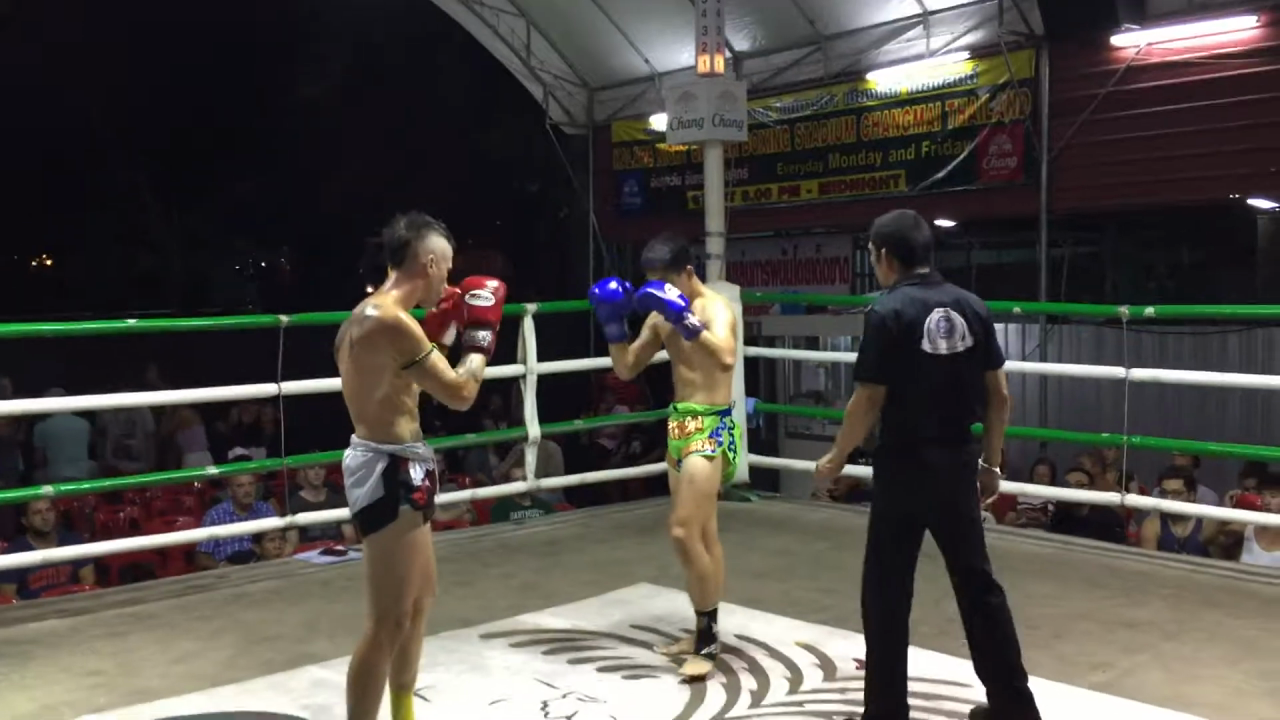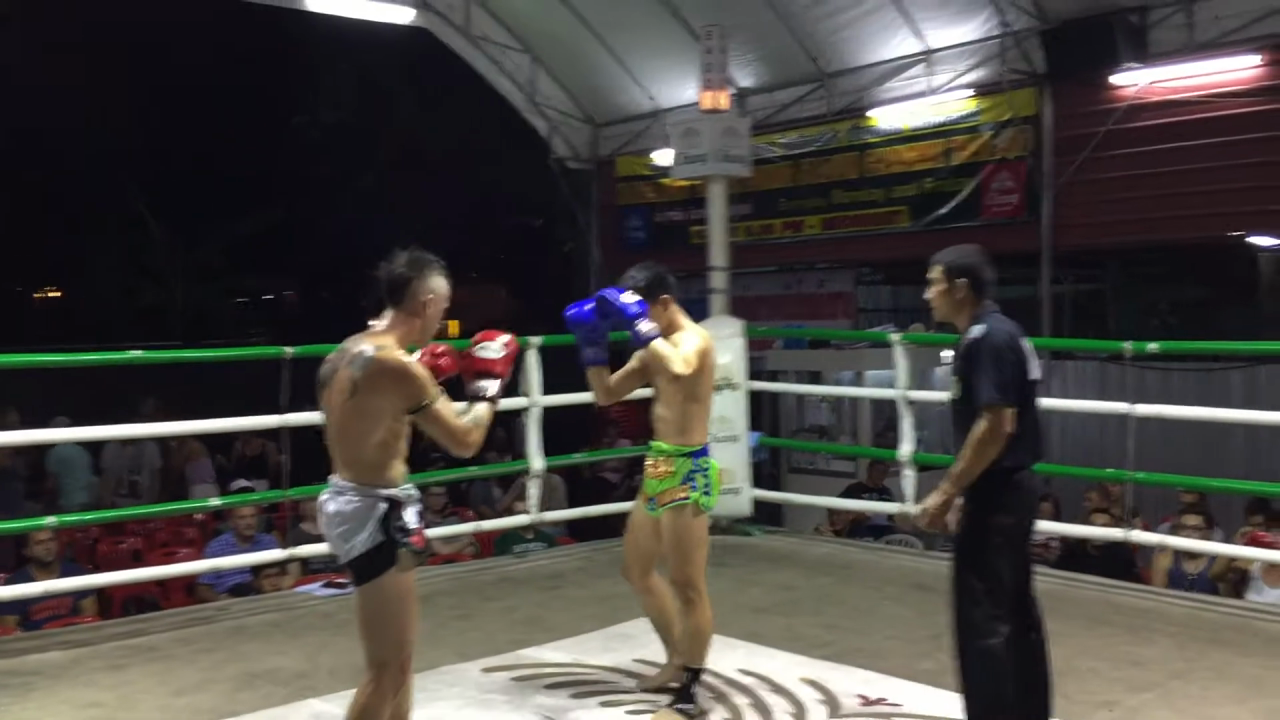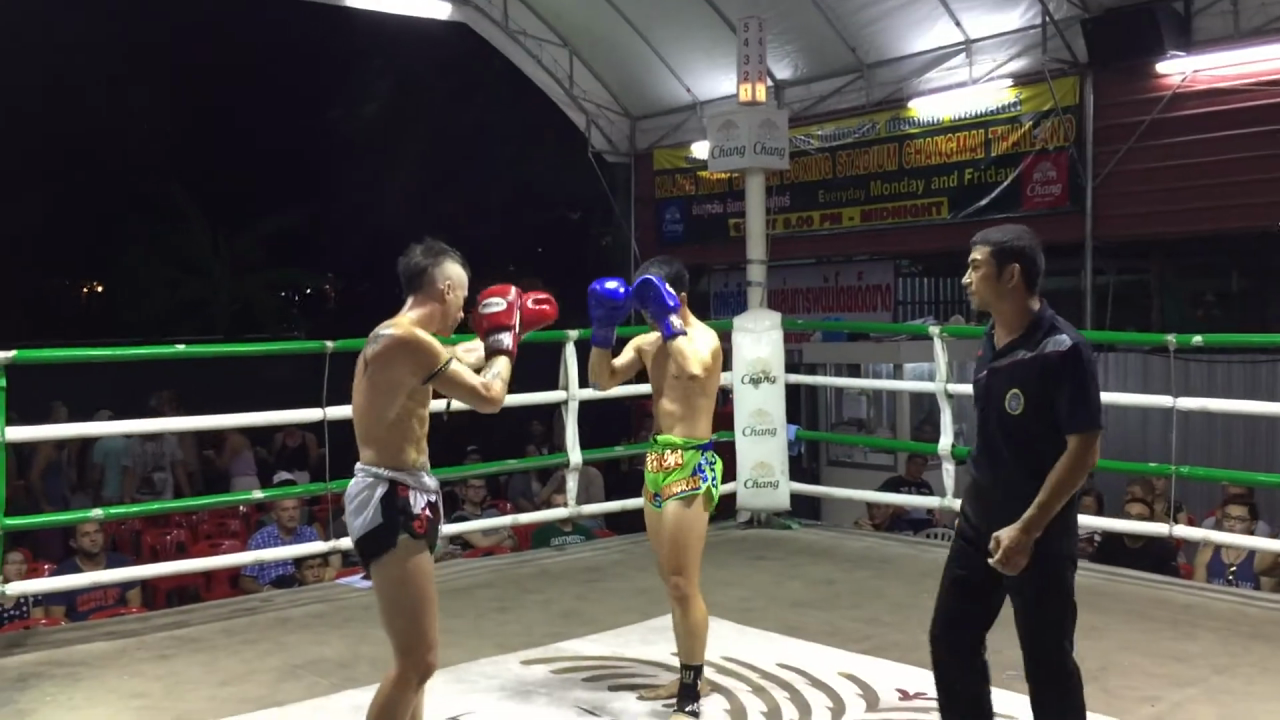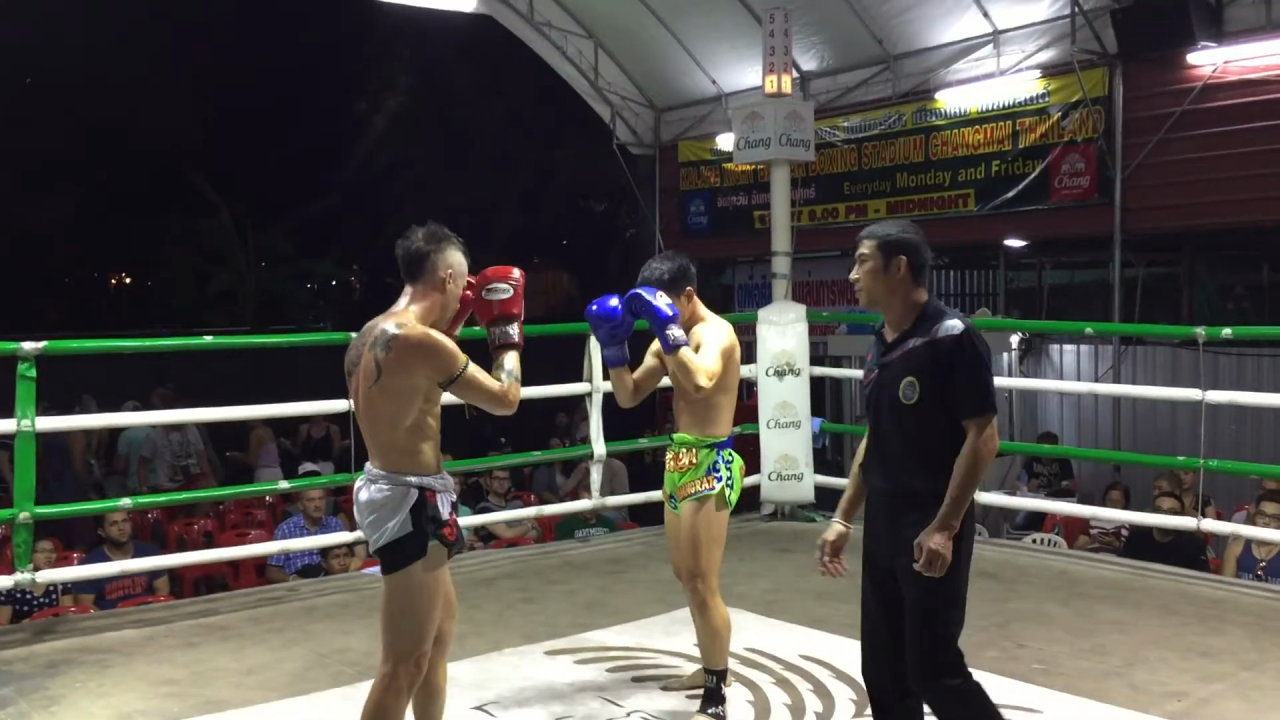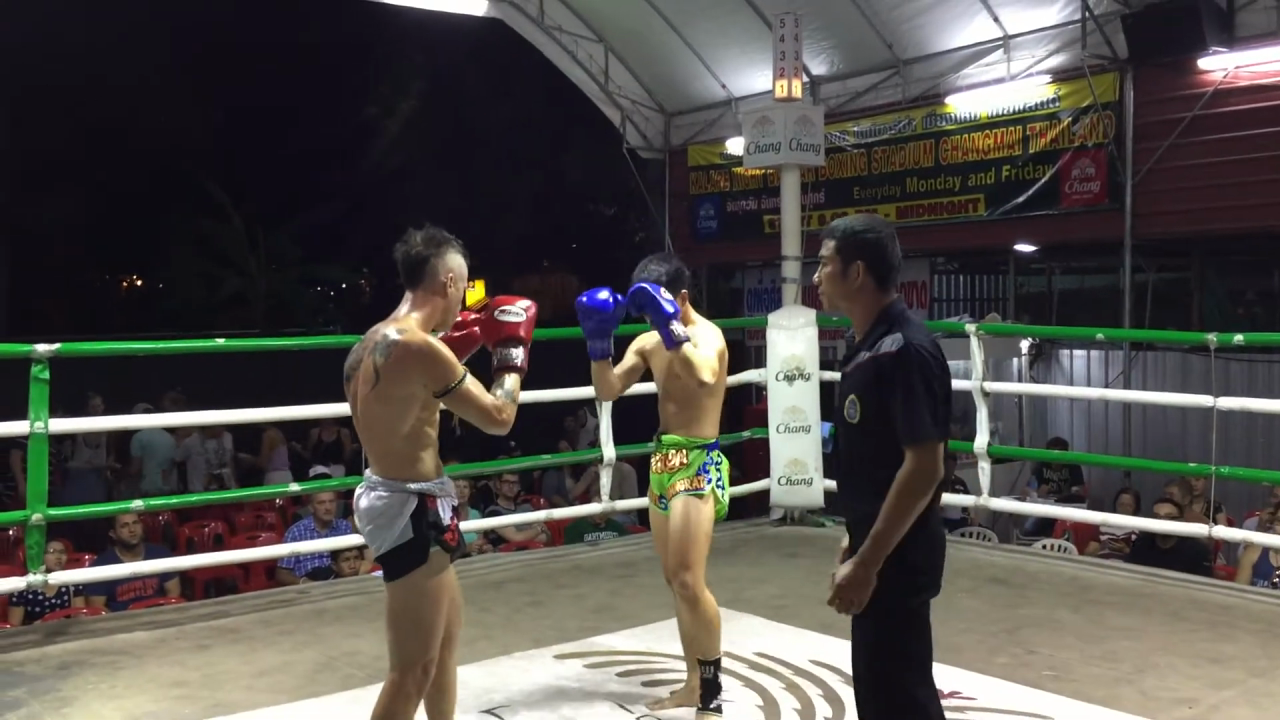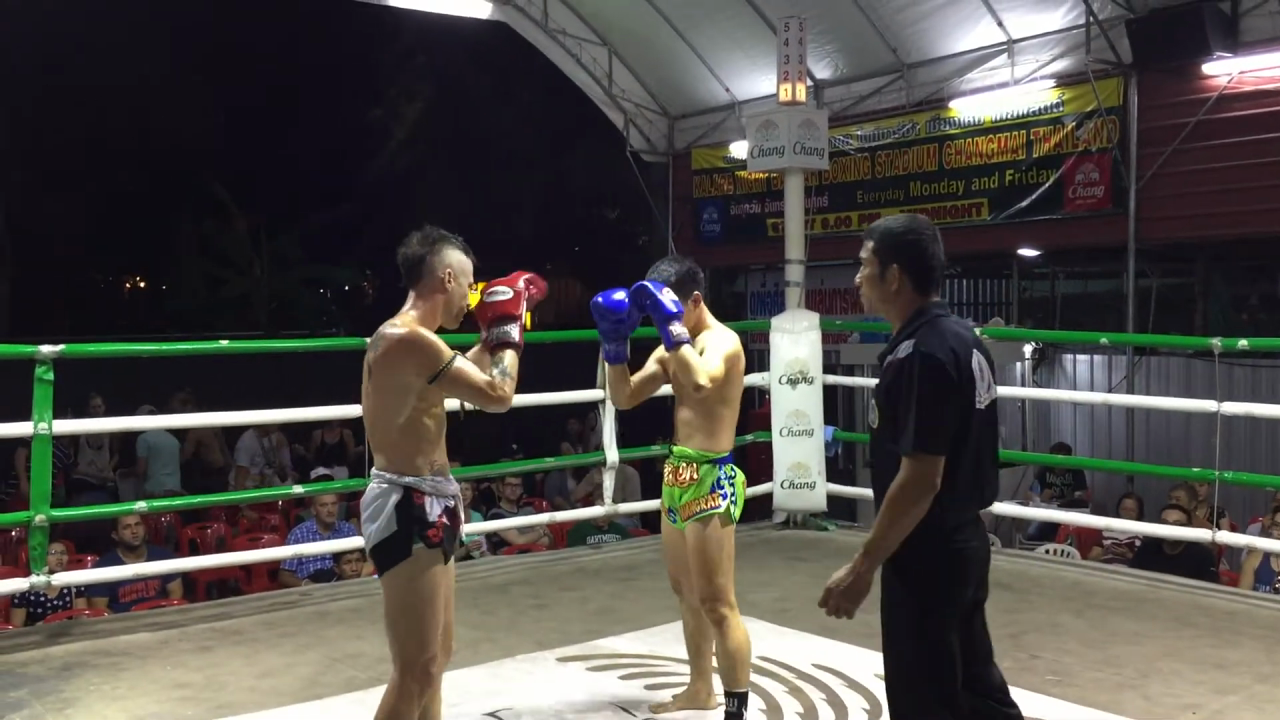
dt=0.7s
person 1, frame 1
left shoulder: (887, 313)
right shoulder: (970, 306)
left elbow: (868, 402)
right elbow: (998, 394)
left wrist: (836, 457)
right wrist: (990, 460)
left hip: (906, 464)
right hip: (956, 460)
left knee: (887, 589)
right knee: (975, 578)
person 1, frame 2
left shoulder: (985, 337)
right shoulder: (1005, 333)
left elbow: (996, 424)
left wrist: (946, 492)
right wrist: (961, 488)
left hip: (995, 495)
right hip: (1016, 489)
left knee: (982, 623)
right knee: (1018, 615)
person 1, frame 3
left shoulder: (1062, 349)
right shoulder: (989, 341)
left elbow: (1083, 451)
left wrist: (1027, 529)
left hip: (1040, 525)
right hip: (981, 516)
left knee: (1047, 655)
right knee: (950, 637)
person 1, frame 4
left shoulder: (953, 338)
right shoulder: (882, 344)
left elbow: (982, 438)
left wrist: (945, 527)
right wrist: (842, 518)
left hip: (930, 533)
right hip: (882, 526)
left knee: (933, 667)
right knee: (884, 666)
person 1, frame 5
left shoulder: (903, 350)
right shoulder: (873, 342)
left elbow: (923, 467)
left wrist: (866, 561)
left hip: (898, 548)
right hip: (883, 541)
right knee: (881, 679)
person 1, frame 6
left shoulder: (920, 355)
right shoulder: (959, 338)
left elbow: (920, 479)
left wrist: (861, 568)
left hip: (926, 555)
right hip: (961, 542)
person 2, frame 1
left shoulder: (367, 315)
right shoulder: (392, 322)
right elbow: (460, 394)
left wrist: (441, 329)
right wrist: (482, 331)
left hip: (394, 468)
right hip: (390, 472)
left knee: (420, 597)
right knee: (390, 622)
person 2, frame 2
left shoulder: (346, 353)
right shoulder: (394, 365)
right elbow: (465, 441)
right wrist: (489, 383)
left hip: (348, 501)
right hip: (377, 514)
left knee: (397, 649)
right knee: (389, 667)
person 2, frame 3
left shoulder: (393, 338)
right shoulder: (408, 340)
left elbow: (464, 359)
right elbow: (488, 397)
left wrist: (516, 324)
right wrist: (503, 335)
left hip: (395, 497)
right hip: (393, 502)
left knee: (417, 648)
right knee: (417, 659)
person 2, frame 4
left shoulder: (372, 334)
right shoulder: (419, 340)
right elbow: (505, 399)
left wrist: (452, 322)
right wrist: (506, 325)
left hip: (388, 489)
right hip: (411, 501)
left knee: (441, 625)
right knee: (405, 662)
person 2, frame 5
left shoulder: (372, 341)
right shoulder: (419, 347)
right elbow: (498, 418)
left wrist: (453, 351)
right wrist: (510, 348)
left hip: (388, 496)
right hip: (411, 509)
left knee: (446, 632)
right knee: (413, 668)
person 2, frame 6
left shoulder: (401, 338)
right shoulder: (409, 340)
left elbow: (467, 370)
right elbow: (496, 394)
left wrist: (494, 333)
right wrist: (506, 326)
left hip: (423, 504)
right hip: (410, 507)
left knee: (435, 655)
right knee: (415, 671)
person 3, frame 1
left shoulder: (716, 308)
right shoulder: (661, 317)
left elbow: (726, 359)
right elbow: (624, 369)
left wrist: (684, 316)
right wrist: (614, 322)
left hip: (711, 430)
right hip: (679, 427)
left knee: (683, 532)
right knee: (702, 535)
left ankle: (706, 641)
right ankle: (704, 632)
person 3, frame 2
left shoulder: (692, 340)
right shoulder: (651, 348)
left elbow: (679, 372)
right elbow: (605, 395)
left wrist: (640, 325)
right wrist: (593, 346)
left hip: (686, 470)
right hip: (659, 467)
left knee: (688, 586)
right knee: (637, 569)
right ankle: (677, 661)
person 3, frame 3
left shoulder: (702, 337)
right shoulder: (646, 342)
left elbow: (693, 373)
right elbow: (600, 380)
left wrist: (668, 320)
right wrist: (603, 328)
left hip: (691, 465)
right hip: (657, 462)
left knee: (683, 583)
right knee: (672, 579)
right ankle: (689, 677)
person 3, frame 4
left shoulder: (717, 333)
right shoulder: (667, 341)
left elbow: (702, 381)
right elbow: (627, 396)
left wrist: (669, 326)
right wrist: (613, 346)
left hip: (710, 463)
right hip: (679, 460)
left knee: (700, 584)
right knee: (687, 575)
right ankle: (712, 667)
person 3, frame 5
left shoulder: (707, 335)
right shoulder: (648, 343)
left elbow: (706, 380)
right elbow: (607, 391)
left wrist: (672, 324)
right wrist: (599, 339)
left hip: (698, 464)
right hip: (662, 463)
left knee: (689, 580)
right knee: (676, 581)
person 3, frame 6
left shoulder: (723, 341)
right shoulder: (669, 350)
left elbow: (701, 382)
right elbow: (623, 397)
left wrist: (672, 325)
right wrist: (614, 342)
left hip: (711, 478)
right hip: (676, 475)
left knee: (718, 604)
right knee: (684, 590)
